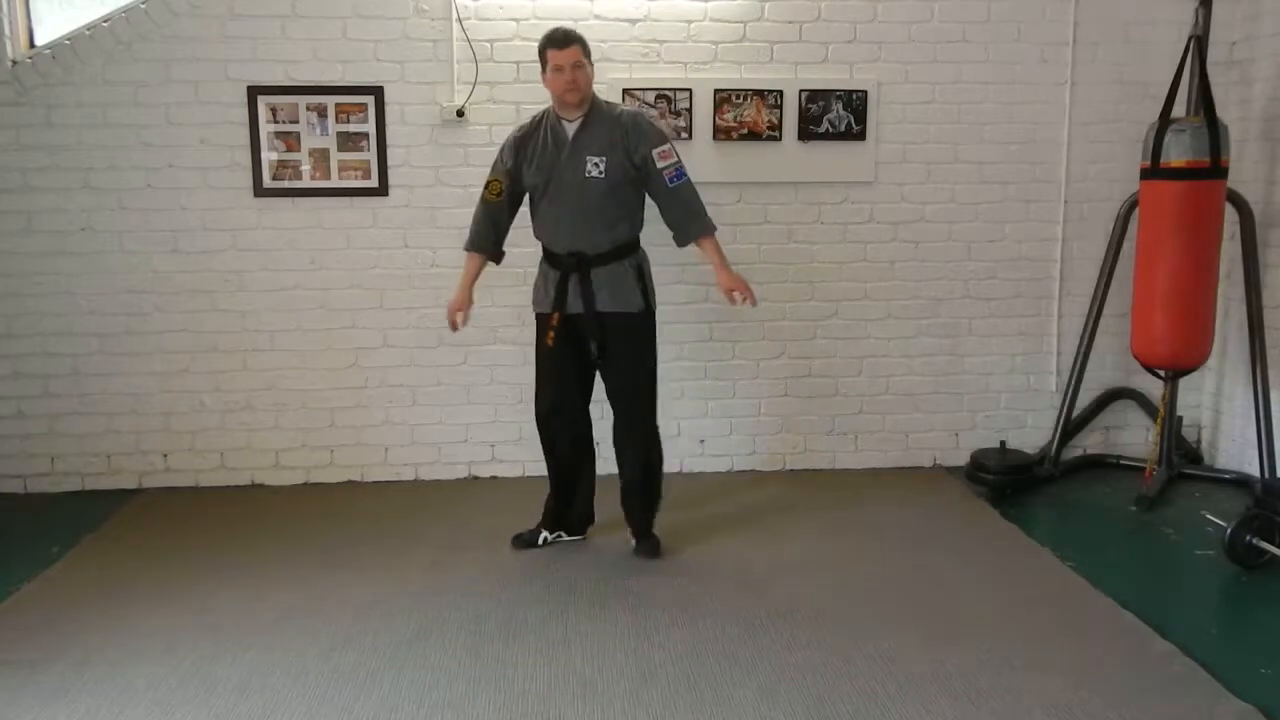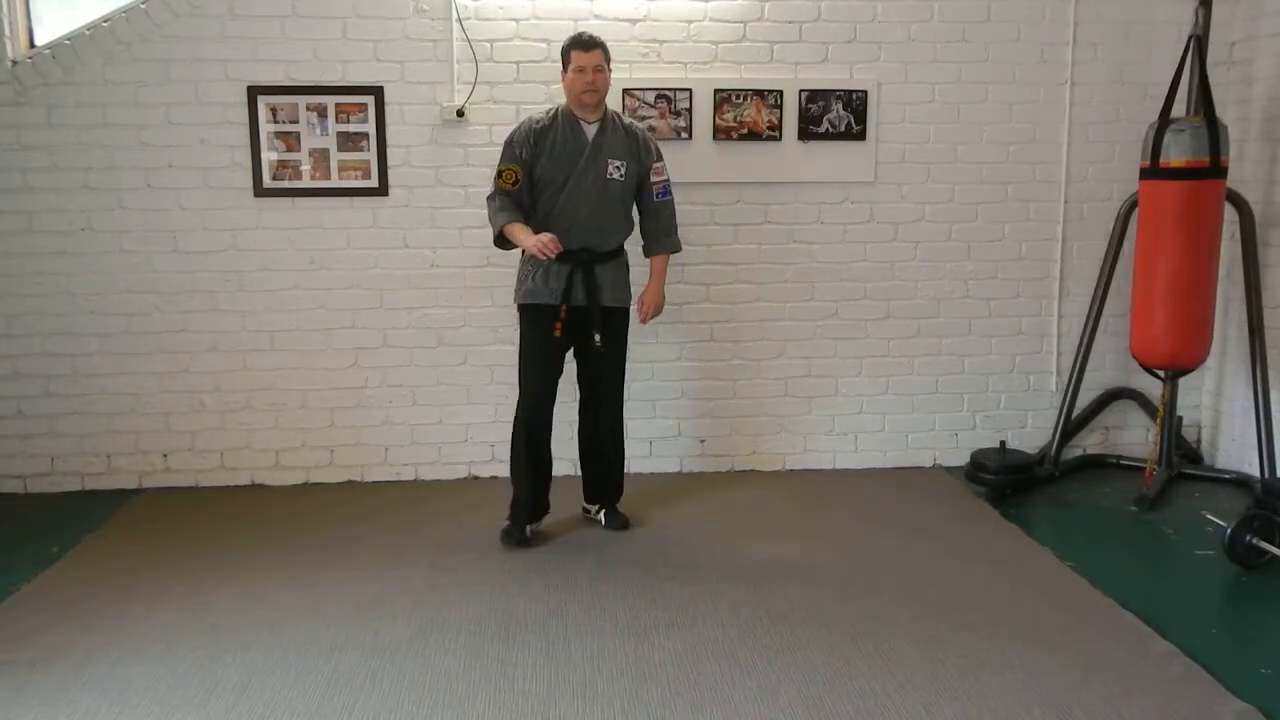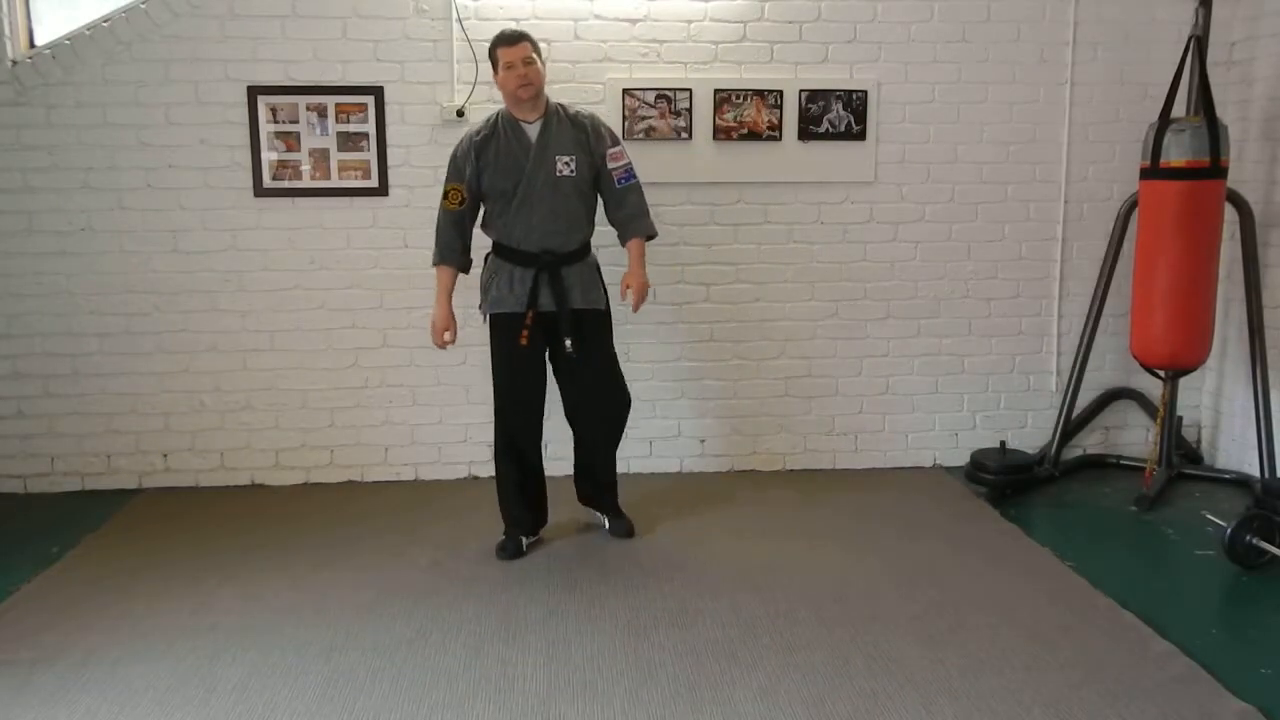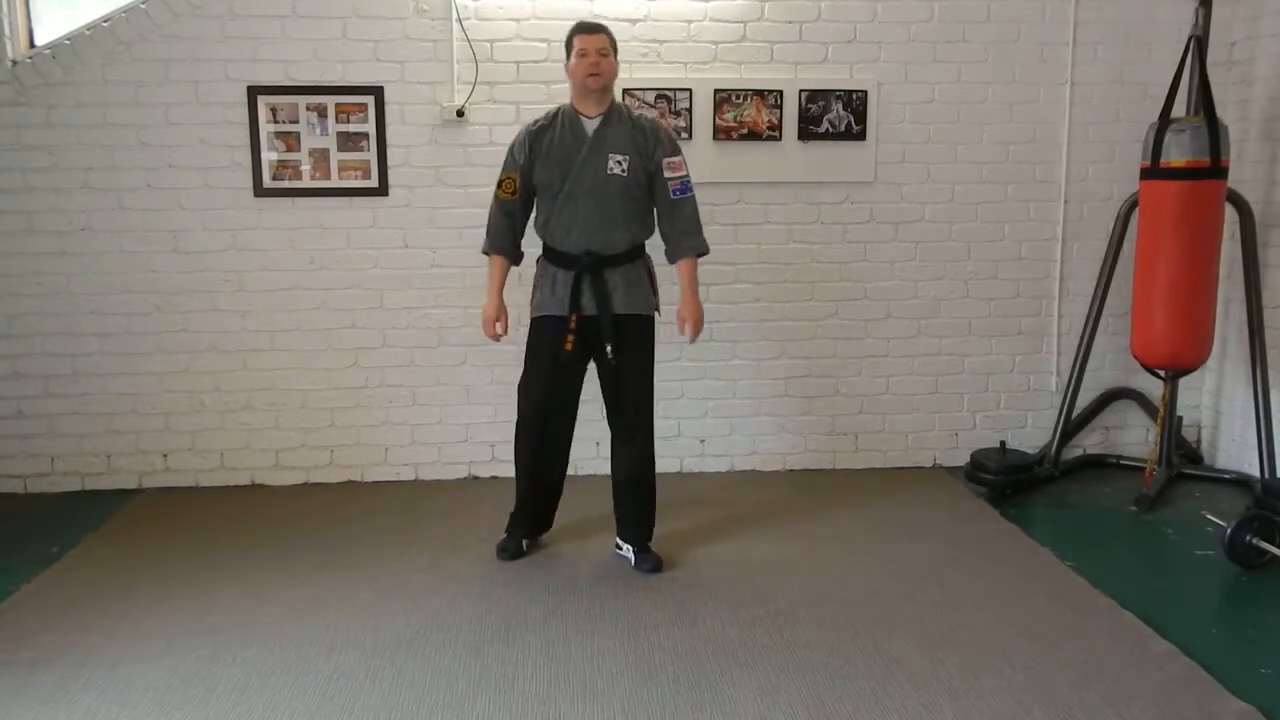
dt=0.7s
person 1, frame 1
left shoulder: (632, 128)
right shoulder: (524, 141)
left elbow: (678, 197)
right elbow: (492, 215)
left wrist: (721, 266)
right wrist: (465, 287)
left hip: (620, 285)
right hip: (558, 288)
left knee: (635, 407)
right knee: (558, 411)
left ankle: (642, 521)
right ankle: (566, 519)
person 1, frame 2
left shoulder: (635, 140)
right shoulder: (532, 134)
left elbow: (657, 214)
right elbow: (503, 200)
left wrist: (656, 281)
right wrist: (527, 238)
left hip: (607, 280)
right hip: (547, 282)
left knee: (604, 398)
right knee: (535, 398)
left ankle: (601, 498)
right ankle: (526, 511)
person 1, frame 3
left shoulder: (587, 130)
right shoulder: (476, 146)
left elbow: (624, 199)
right elbow: (453, 225)
left wrist: (636, 265)
right wrist: (443, 304)
left hip: (577, 282)
right hip: (512, 288)
left knee: (603, 402)
right knee: (516, 413)
left ankle: (600, 496)
right ankle: (522, 524)
person 1, frame 4
left shoulder: (649, 135)
right shoulder: (535, 137)
left elbow: (678, 216)
right elbow: (506, 219)
left wrist: (689, 293)
right wrist: (493, 295)
left hip: (626, 289)
right hip: (558, 290)
left knee: (631, 420)
right knee: (540, 414)
left ankle: (633, 536)
right ankle: (527, 524)
